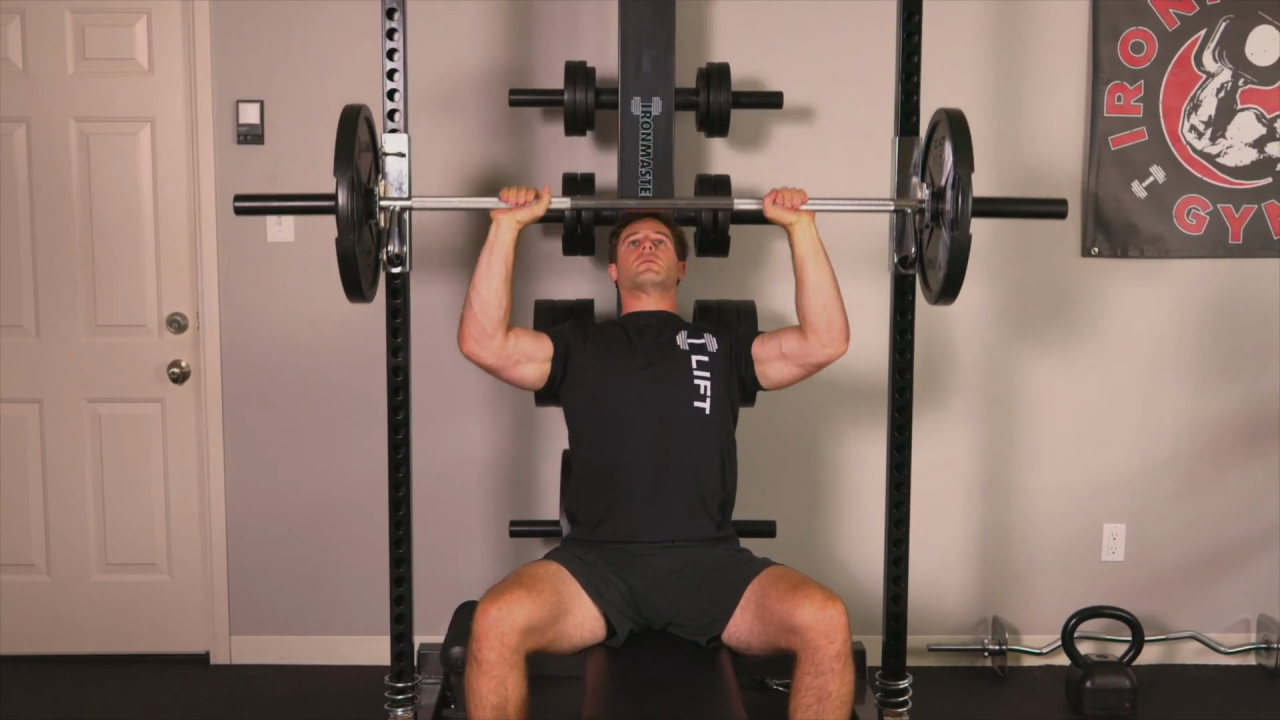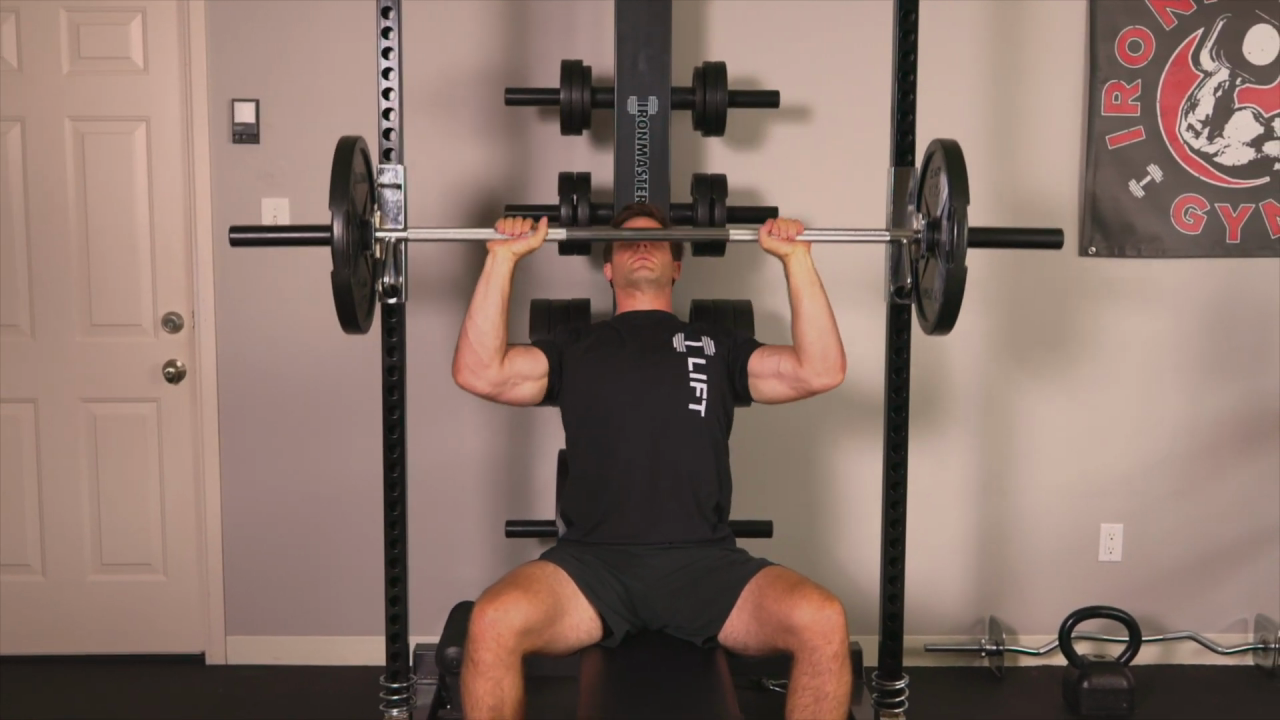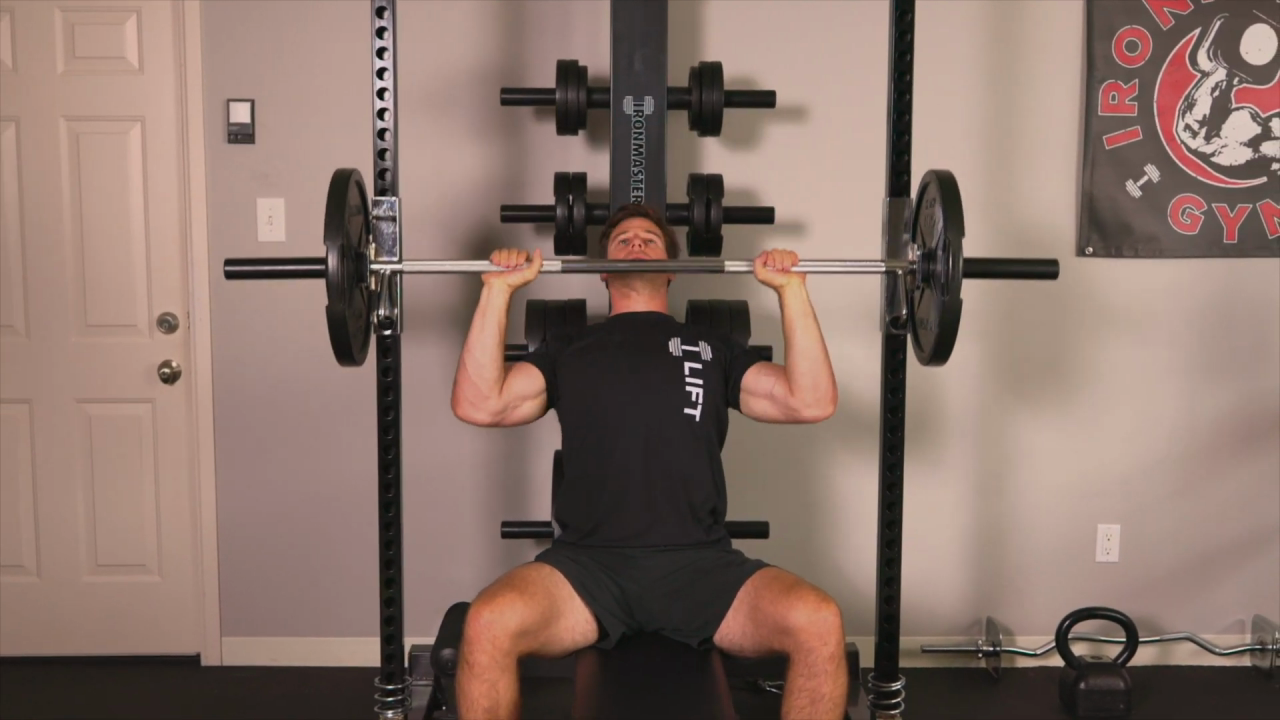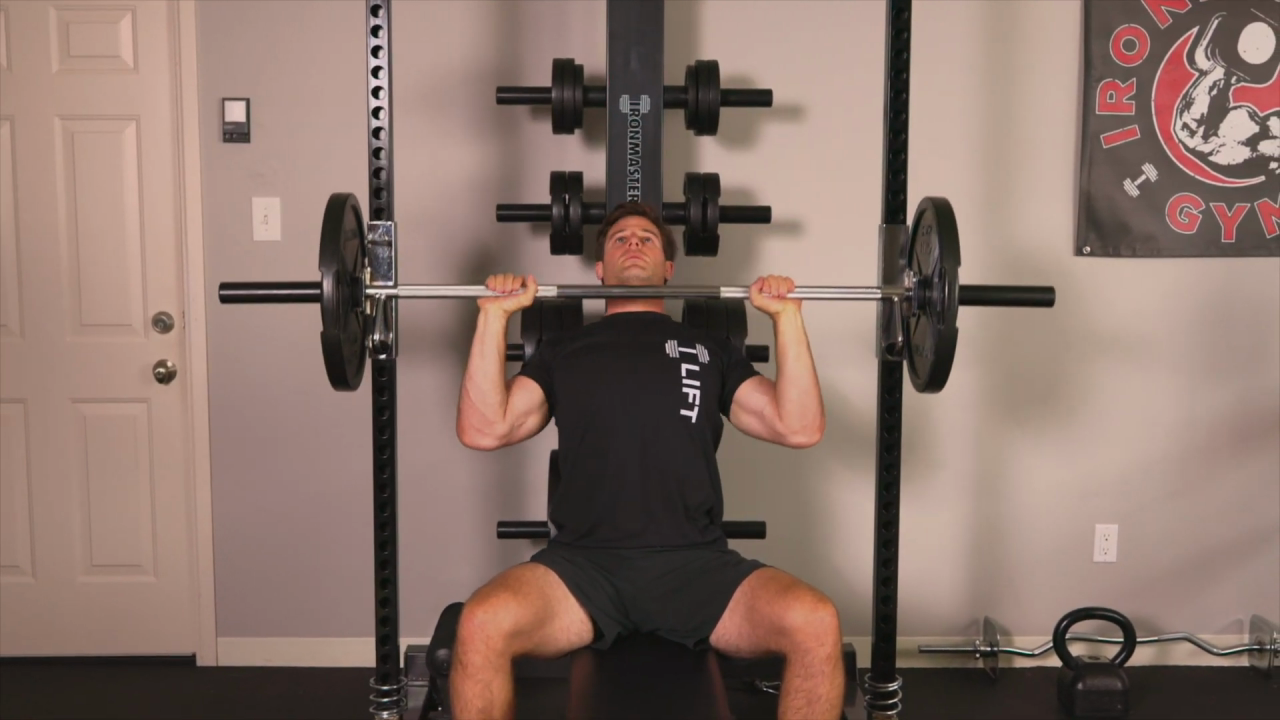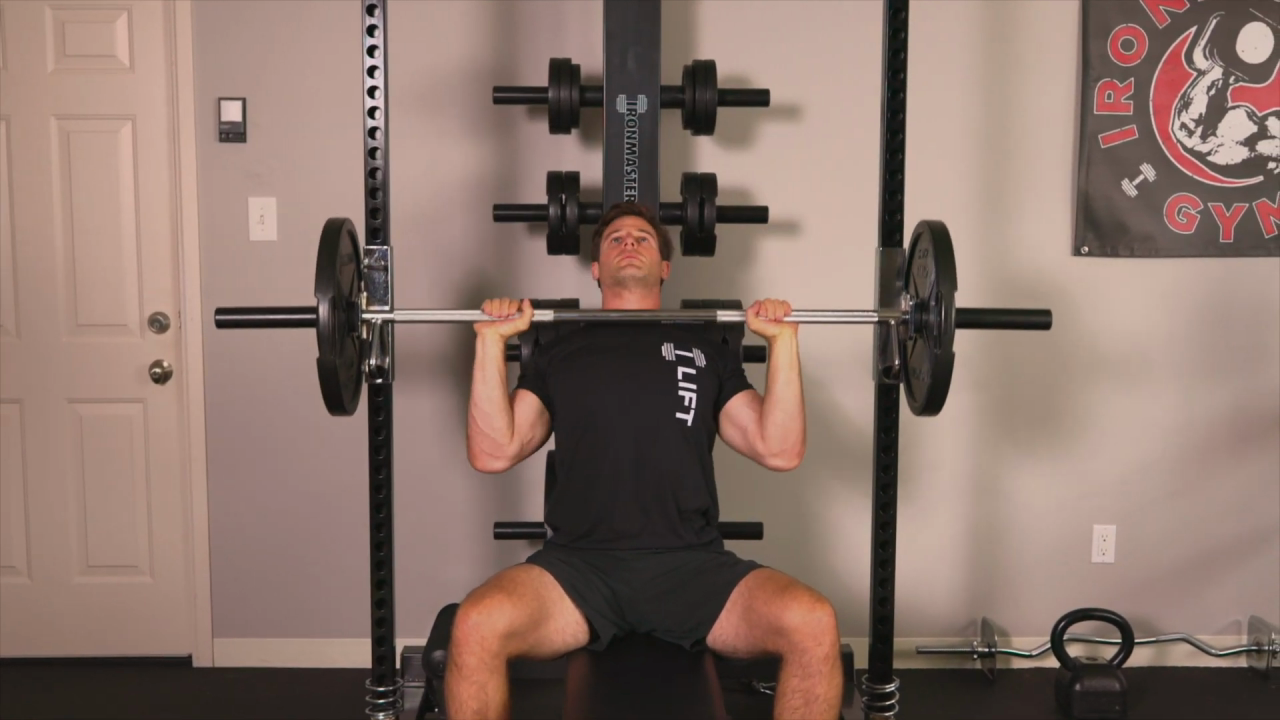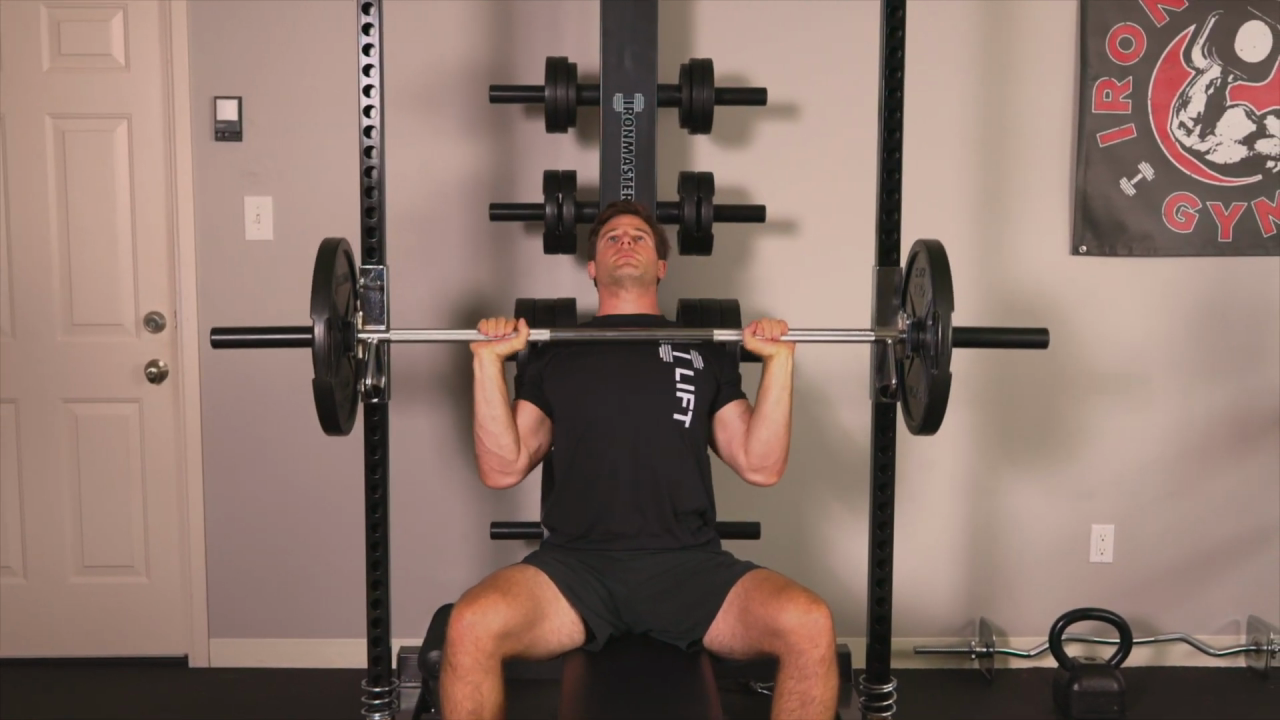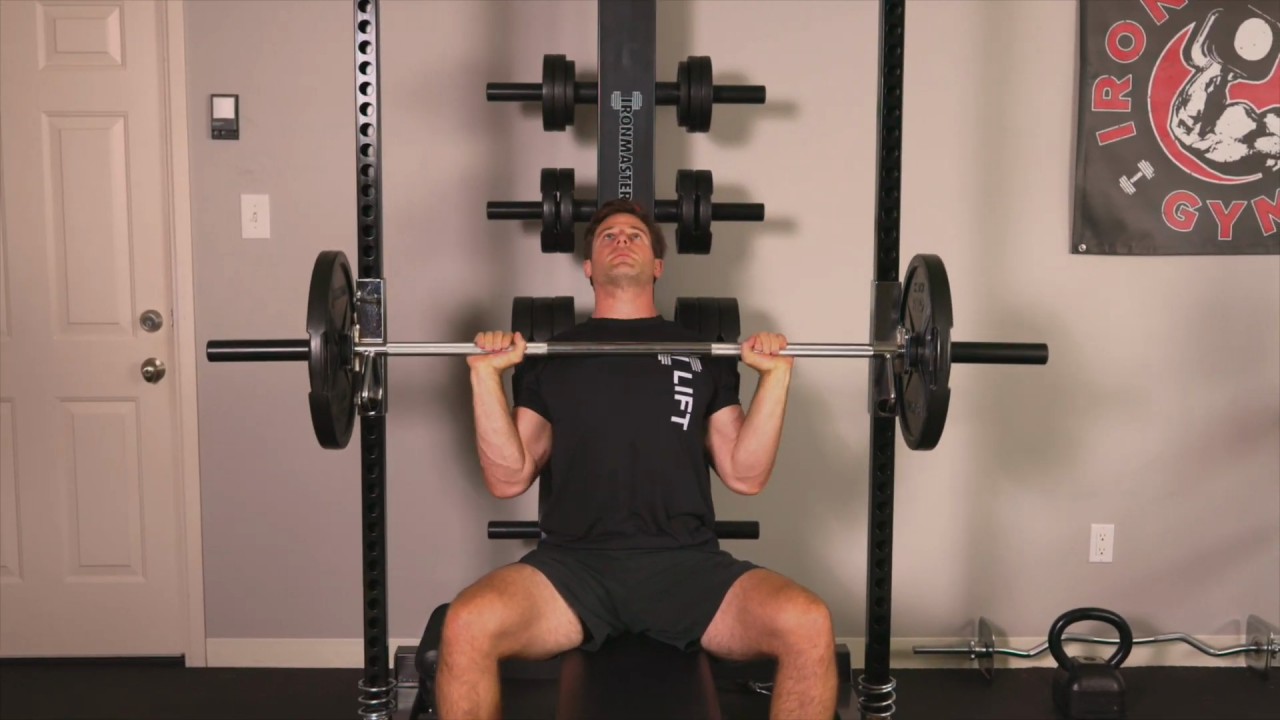
dt=0.2s
person 1, frame 1
left shoulder: (720, 344)
right shoulder: (579, 344)
left elbow: (826, 342)
right elbow: (482, 343)
left wrist: (800, 228)
right wrist: (507, 226)
left hip: (707, 560)
right hip: (597, 559)
left knee: (826, 623)
right knee: (495, 624)
person 1, frame 2
left shoulder: (717, 345)
right shoulder: (574, 346)
left elbow: (821, 372)
right elbow: (477, 373)
left wrist: (796, 260)
right wrist: (502, 259)
left hip: (703, 560)
right hip: (593, 559)
left knee: (823, 623)
right knee: (492, 624)
person 1, frame 3
left shoulder: (713, 349)
right shoulder: (568, 348)
left elbow: (812, 402)
right elbow: (476, 405)
left wrist: (792, 293)
right wrist: (497, 291)
left hip: (699, 561)
right hip: (589, 560)
left knee: (820, 625)
right knee: (488, 626)
person 1, frame 4
left shoulder: (709, 350)
right shoulder: (563, 349)
left elbow: (801, 428)
right elbow: (482, 431)
left wrist: (787, 318)
right wrist: (493, 317)
left hip: (695, 562)
right hip: (585, 560)
left knee: (817, 625)
right knee: (482, 626)
person 1, frame 5
left shoulder: (705, 350)
right shoulder: (558, 350)
left elbow: (780, 451)
right elbow: (492, 453)
left wrist: (782, 342)
right wrist: (490, 340)
left hip: (690, 563)
right hip: (581, 561)
left knee: (814, 626)
right knee: (476, 627)
person 1, frame 6
left shoulder: (704, 350)
right shoulder: (553, 352)
left elbow: (760, 466)
right elbow: (502, 469)
left wrist: (778, 361)
right wrist: (487, 360)
left hip: (688, 562)
right hip: (577, 561)
left knee: (810, 628)
right knee: (471, 628)
person 1, frame 7
left shoulder: (702, 353)
right shoulder: (551, 354)
left elbow: (745, 476)
right elbow: (507, 479)
left wrist: (775, 375)
right wrist: (485, 374)
left hip: (686, 563)
right hip: (575, 562)
left knee: (808, 627)
right knee: (467, 627)
